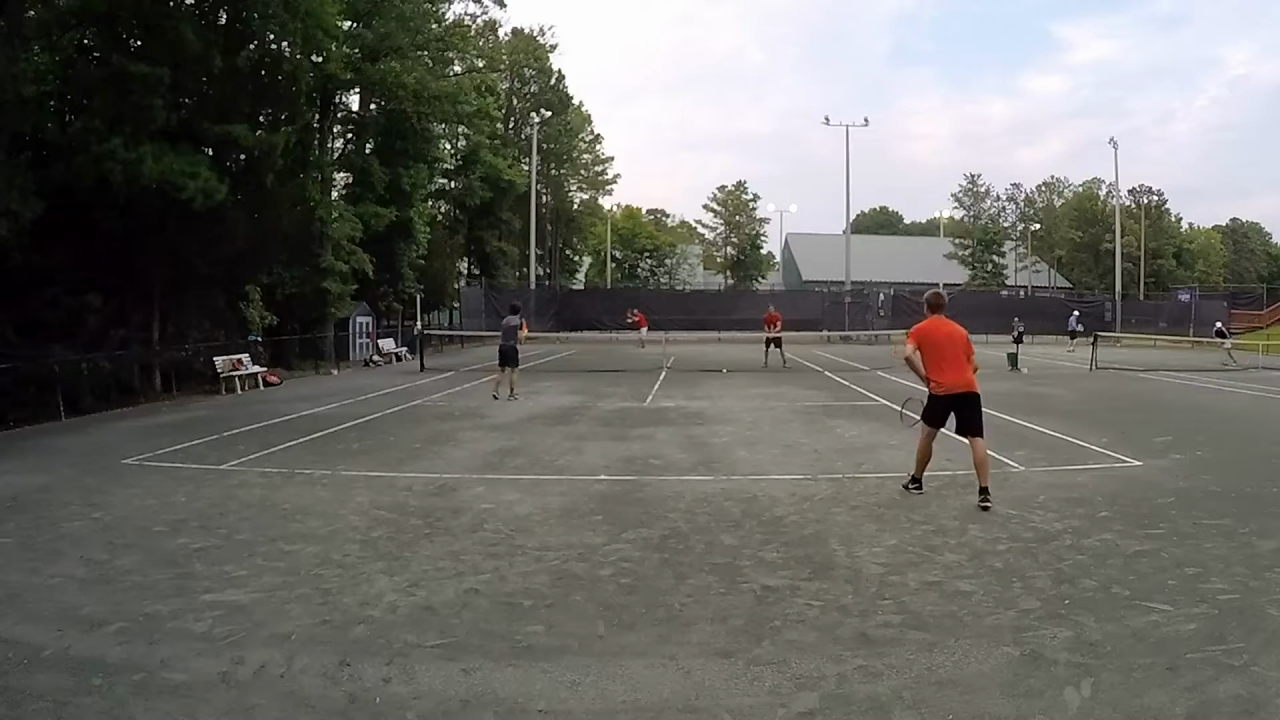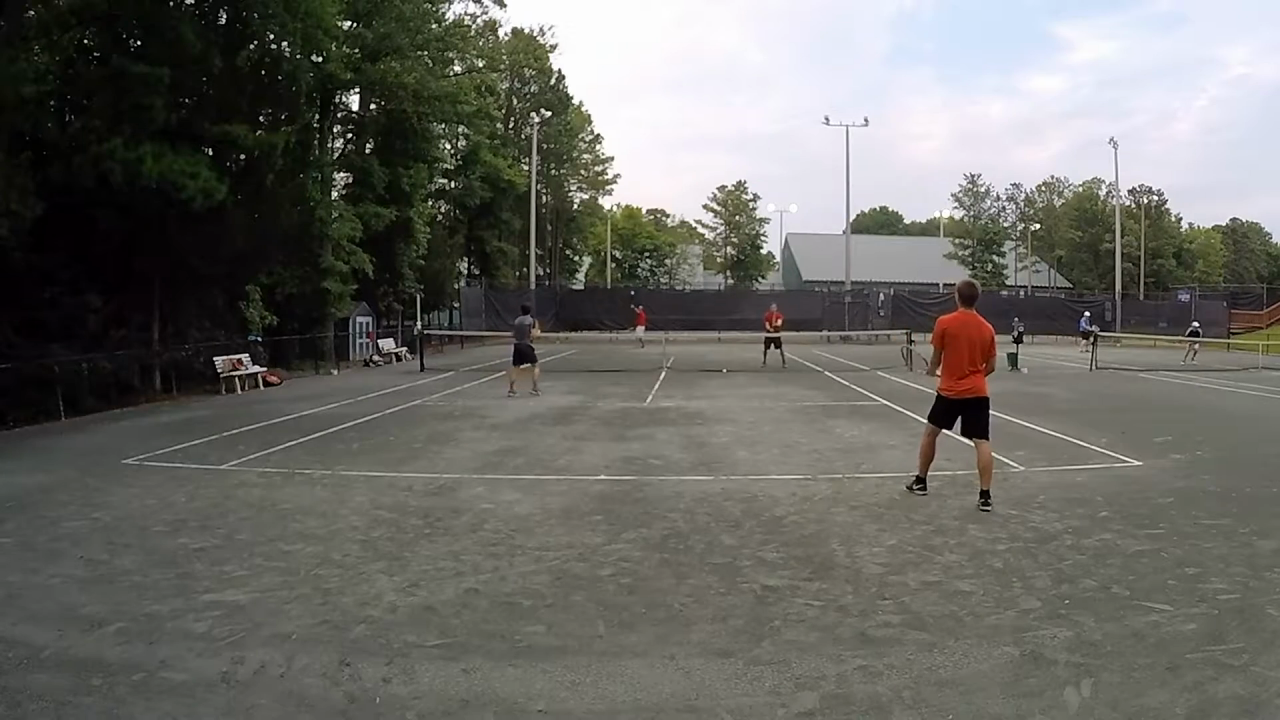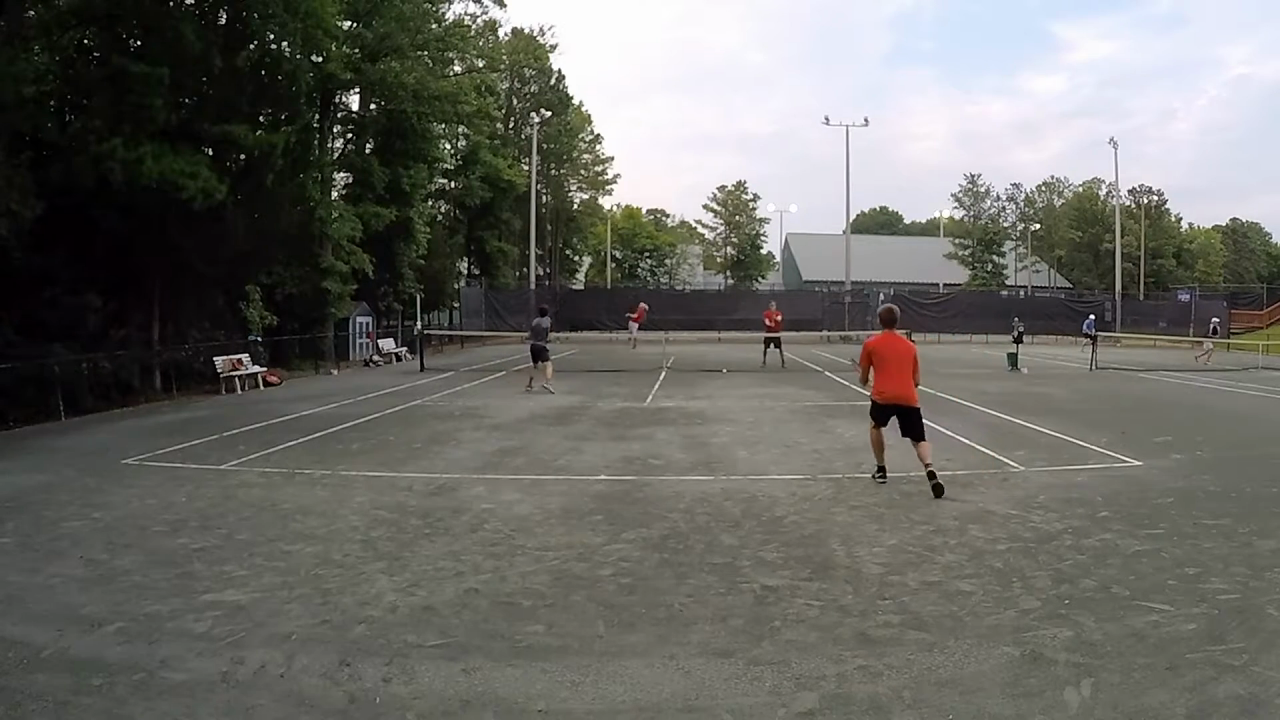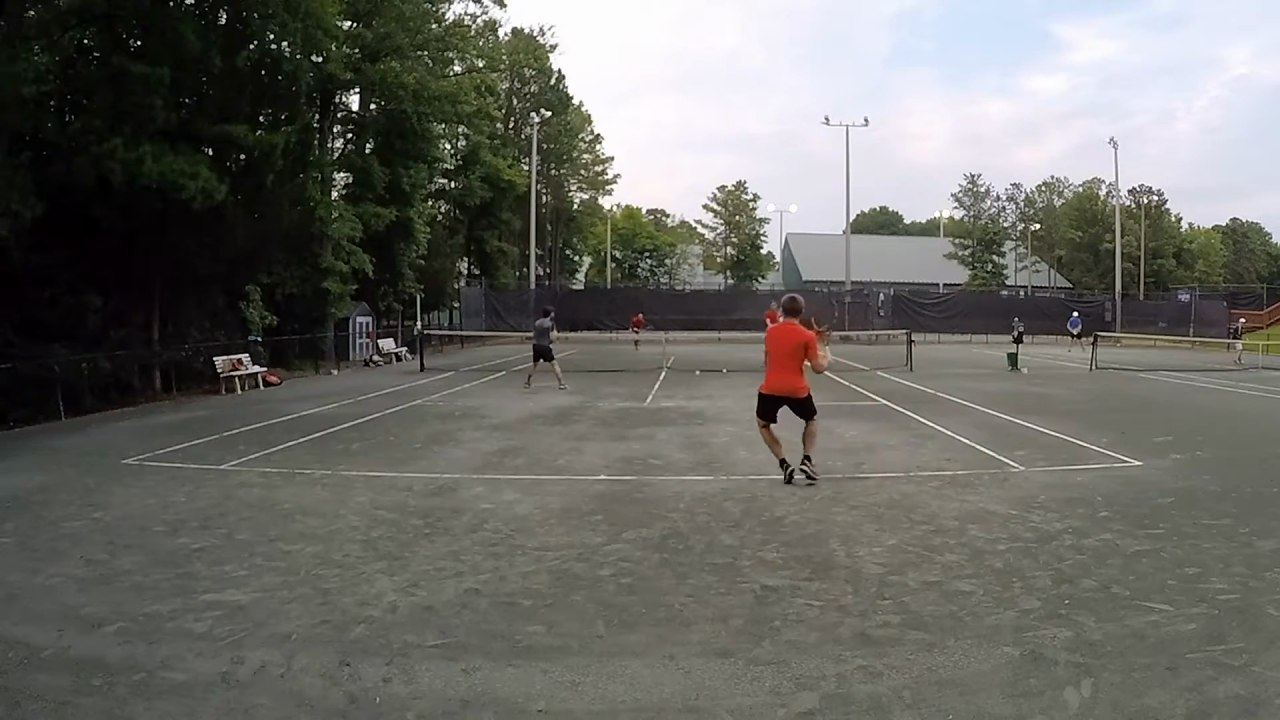
dt=0.7s
person 1, frame 1
left shoulder: (919, 329)
right shoulder: (960, 330)
left elbow: (909, 355)
right elbow: (973, 365)
left wrist: (924, 378)
left hip: (941, 390)
right hip: (968, 388)
left knee: (927, 435)
right knee: (976, 440)
left ankle: (916, 480)
right ankle: (984, 493)
person 1, frame 2
left shoulder: (944, 323)
right shoulder: (987, 328)
left elbow: (936, 360)
right elbow: (991, 366)
left wrist: (931, 370)
left hip: (950, 392)
right hip: (978, 393)
left knee: (930, 433)
right knee: (982, 442)
left ankle: (920, 482)
right ankle: (985, 495)
person 1, frame 3
left shoulder: (870, 345)
right shoulder: (910, 347)
left elbow: (863, 381)
left wrist: (866, 382)
left hip: (883, 398)
right hip: (909, 399)
left knee: (875, 426)
right knee: (919, 442)
left ankle: (880, 470)
right ankle: (930, 471)
person 1, frame 4
left shoulder: (770, 331)
right shoulder: (808, 336)
right elbow: (819, 368)
right wrist: (825, 357)
left hip: (770, 389)
right hip: (797, 391)
left knee: (763, 425)
right knee: (811, 422)
left ankle: (785, 464)
right ankle: (807, 461)
